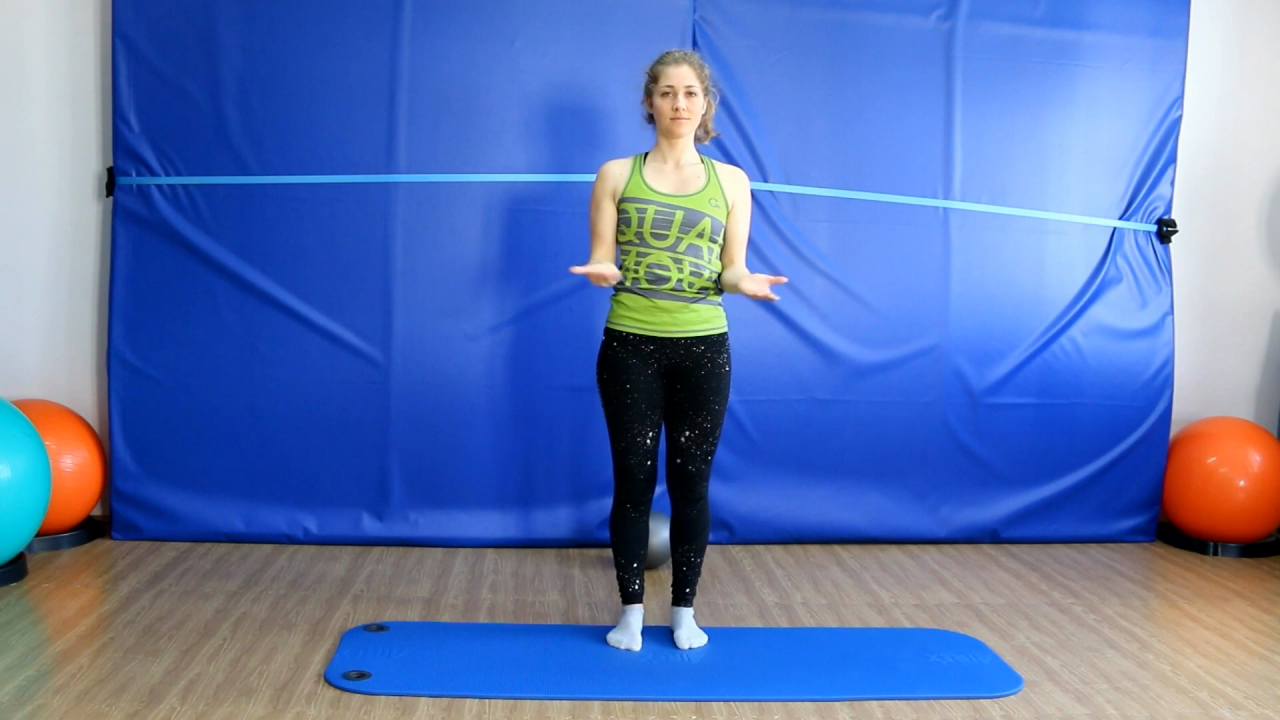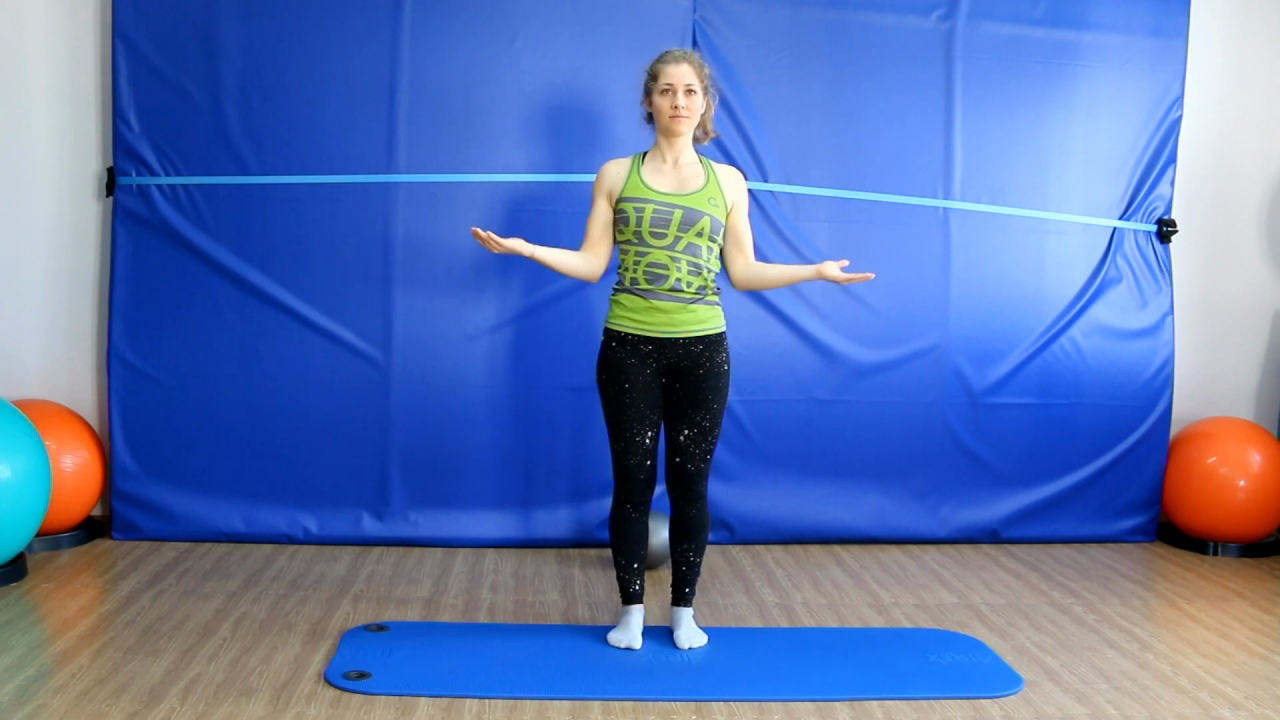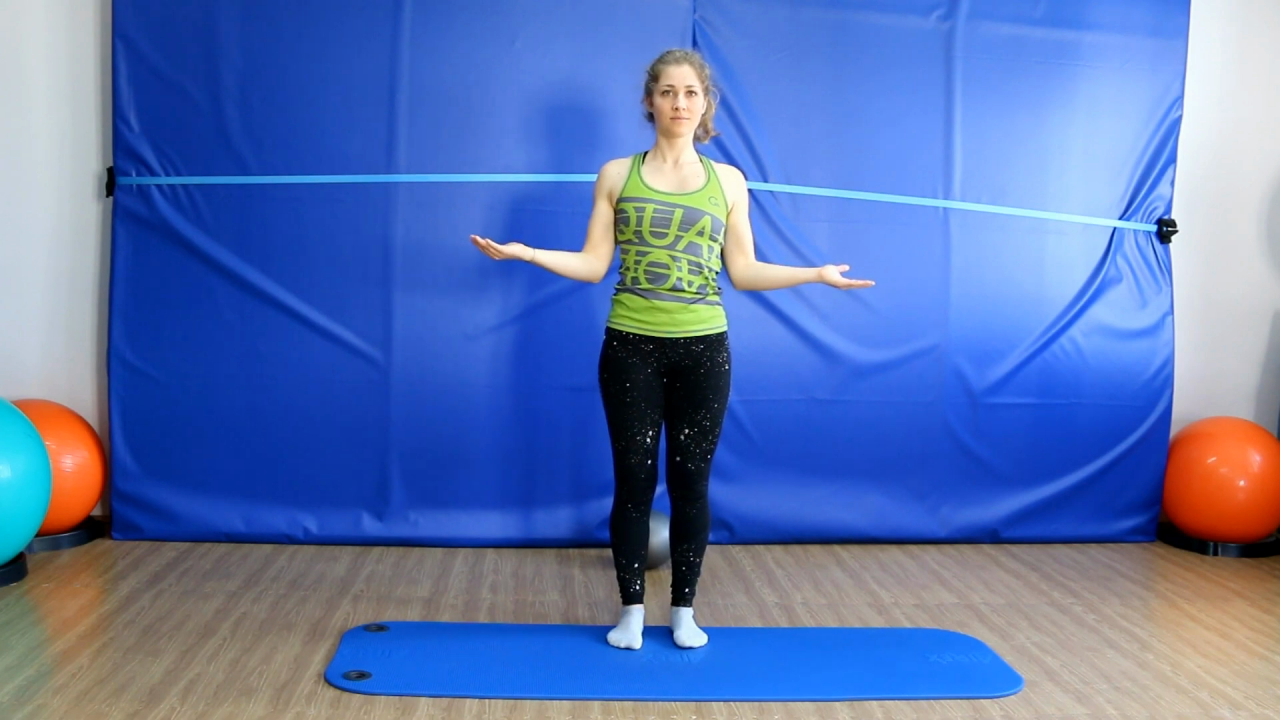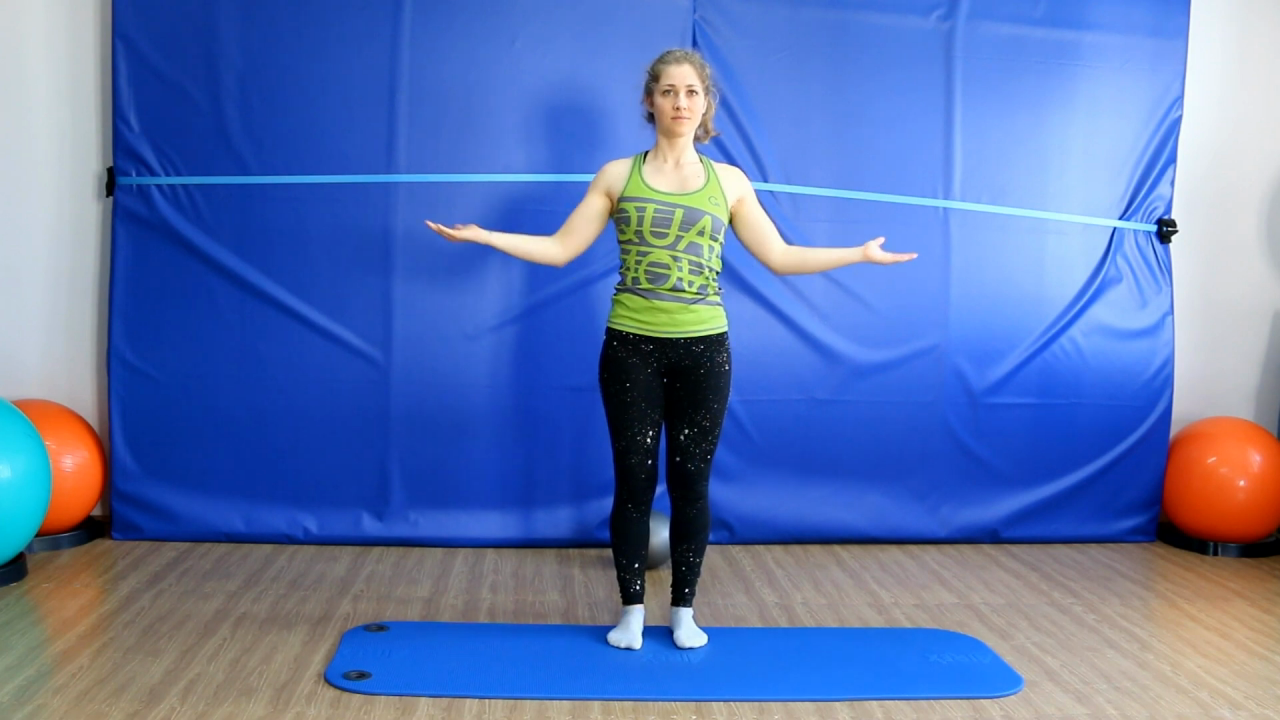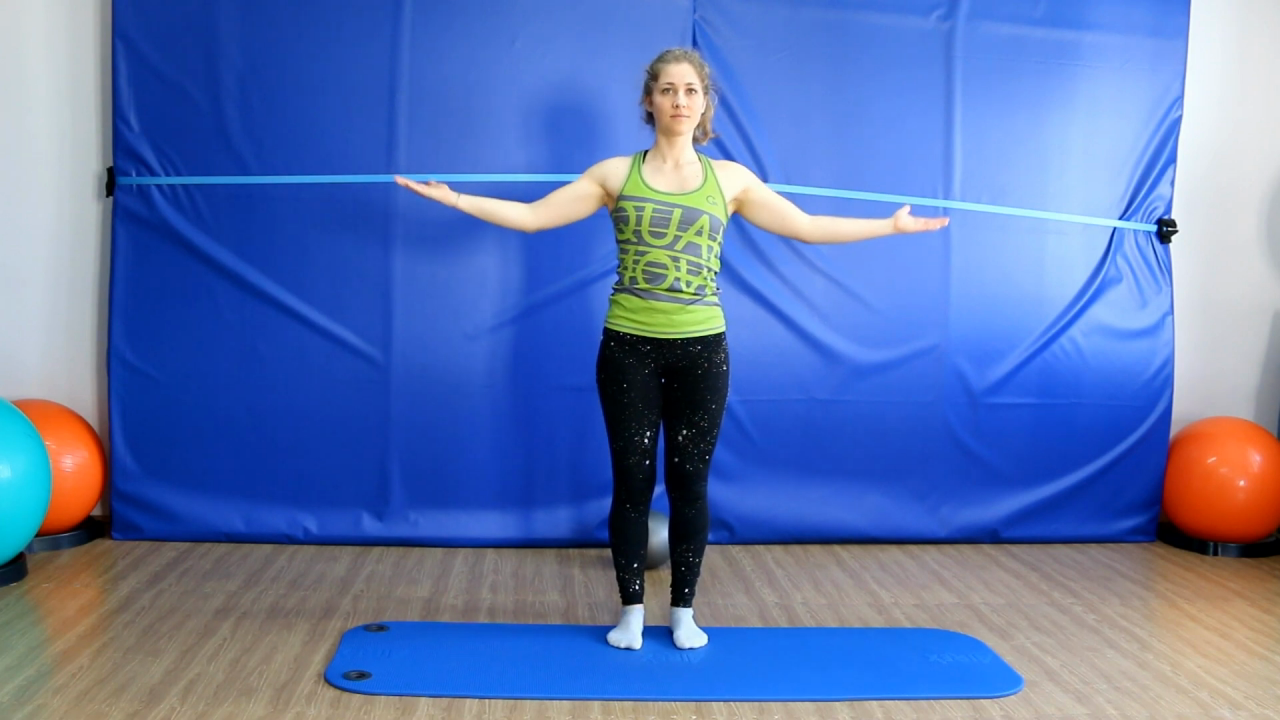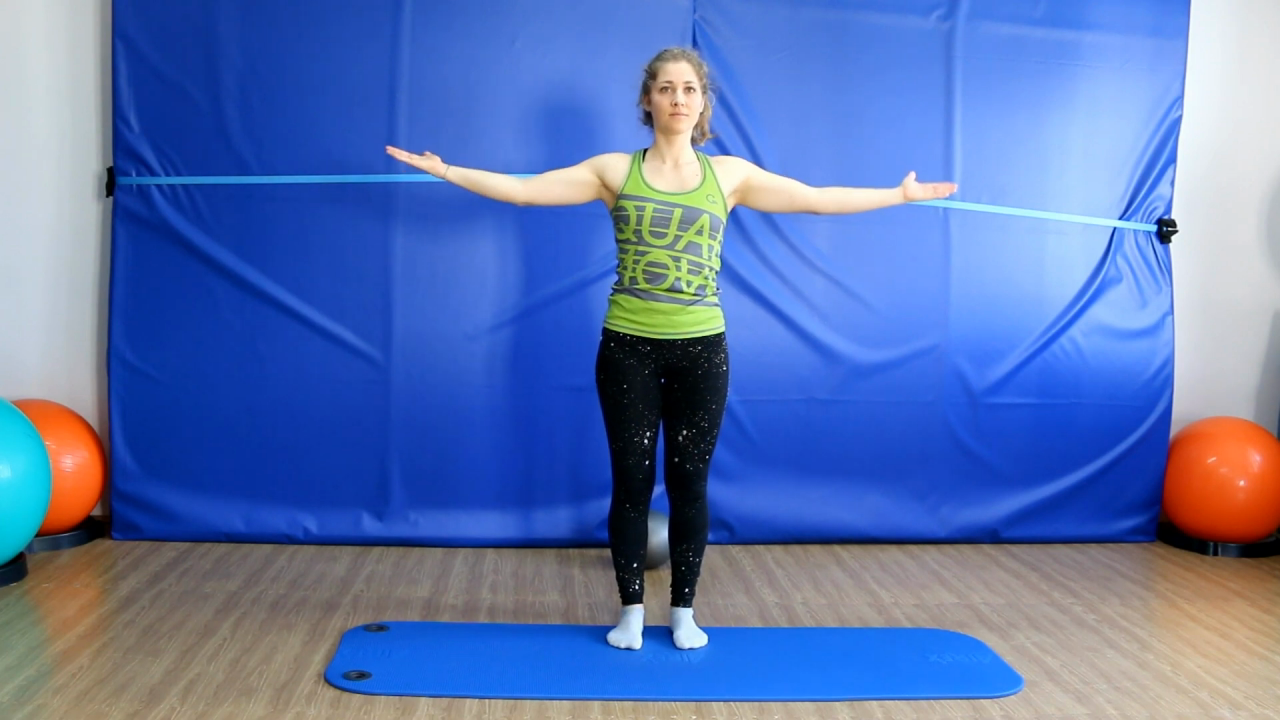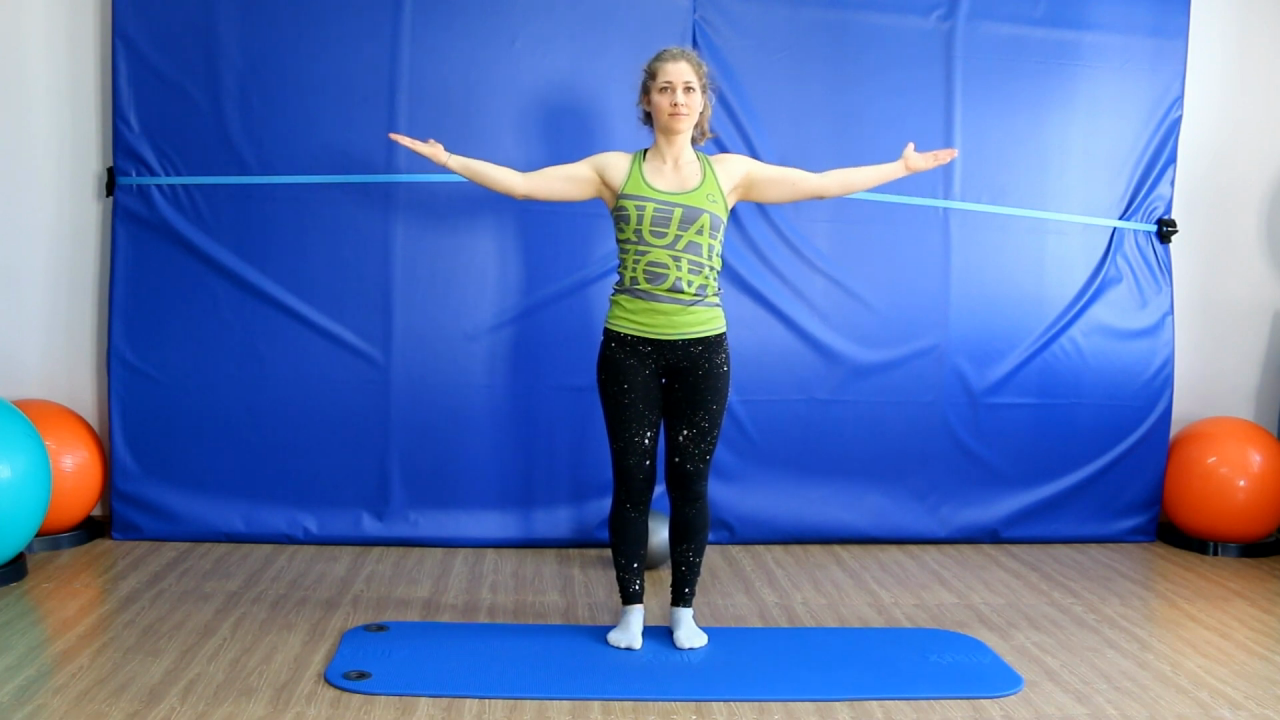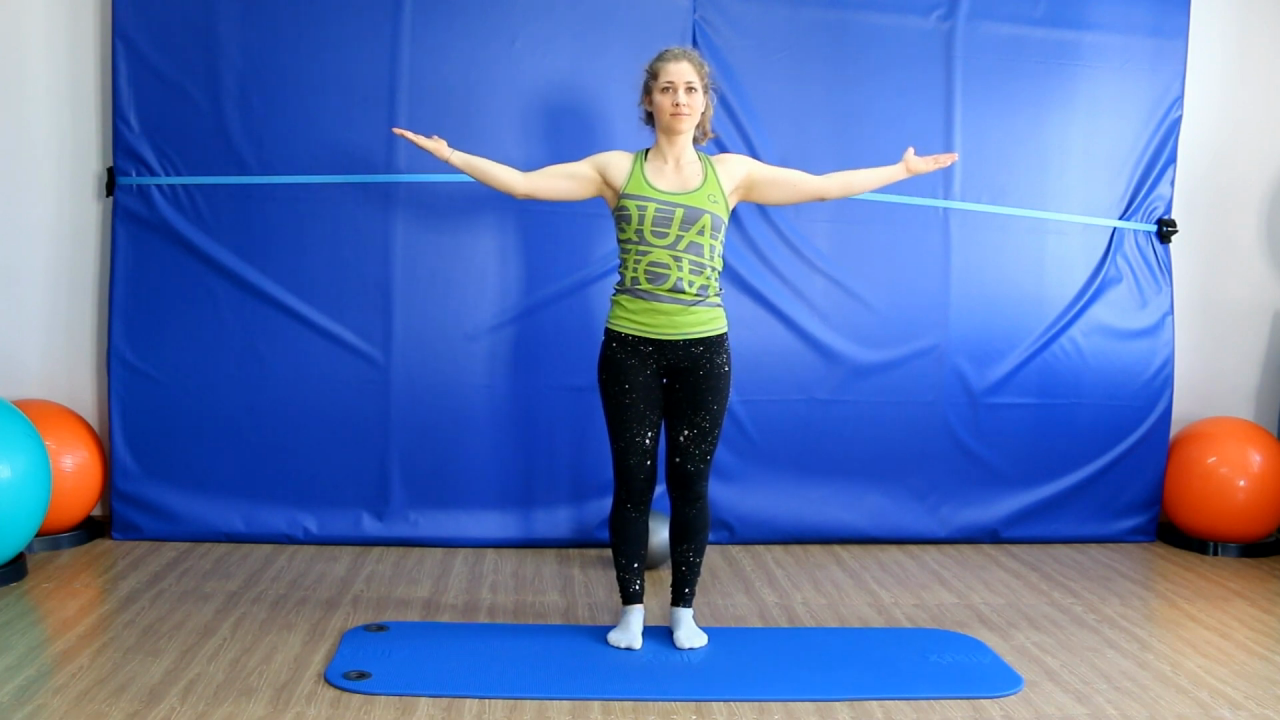
dt=0.5s
person 1, frame 1
left shoulder: (731, 181)
right shoulder: (616, 174)
left elbow: (733, 267)
right elbow: (601, 259)
left wrist: (745, 281)
right wrist: (603, 272)
left hip: (704, 348)
right hip: (630, 347)
left knee: (691, 481)
right knee: (633, 479)
left ankle: (684, 610)
right ankle: (631, 609)
person 1, frame 2
left shoulder: (728, 181)
right shoulder: (615, 174)
left elbow: (742, 271)
right elbow: (591, 265)
left wrist: (816, 270)
right wrist: (525, 248)
left hip: (702, 349)
right hip: (629, 348)
left knee: (690, 482)
right knee: (632, 481)
left ankle: (683, 610)
right ankle: (631, 609)
person 1, frame 3
left shoulder: (728, 181)
right shoulder: (617, 175)
left elbow: (744, 271)
right elbow: (593, 264)
left wrist: (817, 274)
right wrist: (525, 252)
left hip: (703, 348)
right hip: (631, 347)
left knee: (691, 482)
right knee: (634, 480)
left ankle: (683, 610)
right ankle: (631, 609)
person 1, frame 4
left shoulder: (730, 181)
right shoulder: (617, 175)
left elbow: (780, 257)
right elbow: (559, 249)
left wrist: (860, 254)
right wrist: (484, 236)
left hip: (704, 348)
right hip: (631, 347)
left knee: (691, 482)
right knee: (634, 480)
left ankle: (683, 610)
right ankle: (631, 609)
person 1, frame 5
left shoulder: (730, 179)
right shoulder: (615, 173)
left elbow: (807, 227)
right elbow: (531, 216)
left wrist: (888, 226)
right wrist: (454, 198)
left hip: (701, 349)
right hip: (629, 347)
left knee: (689, 482)
right knee: (632, 481)
left ankle: (683, 610)
right ankle: (631, 609)
person 1, frame 6
left shoulder: (730, 174)
right shoulder: (614, 170)
left elbow: (819, 199)
right elbow: (522, 190)
left wrist: (899, 194)
right wrist: (447, 171)
left hip: (701, 348)
right hip: (628, 347)
left knee: (689, 482)
right knee: (631, 481)
left ankle: (683, 611)
right ankle: (631, 610)
person 1, frame 7
left shoulder: (731, 172)
right shoulder: (614, 169)
left elbow: (823, 184)
right elbow: (521, 183)
left wrist: (902, 166)
right wrist: (448, 159)
left hip: (702, 349)
right hip: (629, 348)
left knee: (690, 482)
right knee: (632, 481)
left ankle: (683, 610)
right ankle: (631, 610)
person 1, frame 8
left shoulder: (733, 172)
right shoulder: (616, 168)
left elbow: (824, 186)
right elbow: (524, 182)
left wrist: (902, 169)
right wrist: (451, 154)
left hip: (704, 349)
right hip: (631, 348)
left knee: (691, 483)
right knee: (633, 481)
left ankle: (684, 611)
right ankle: (631, 610)
